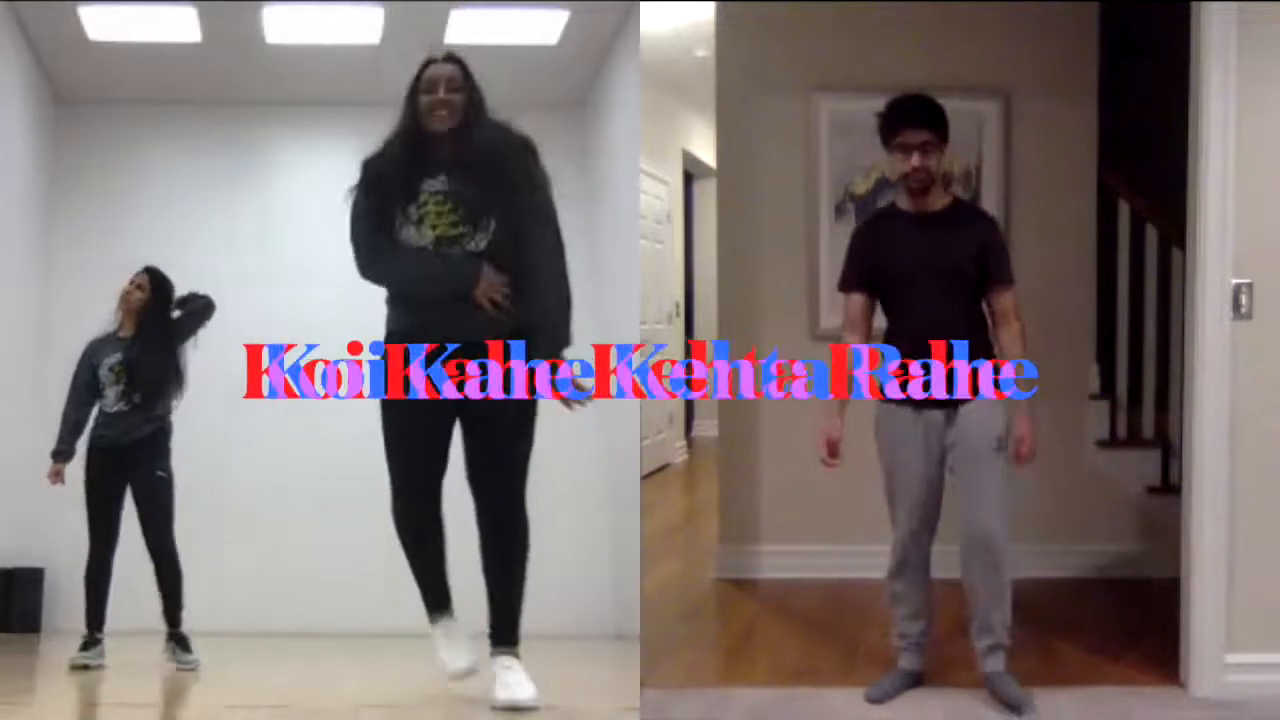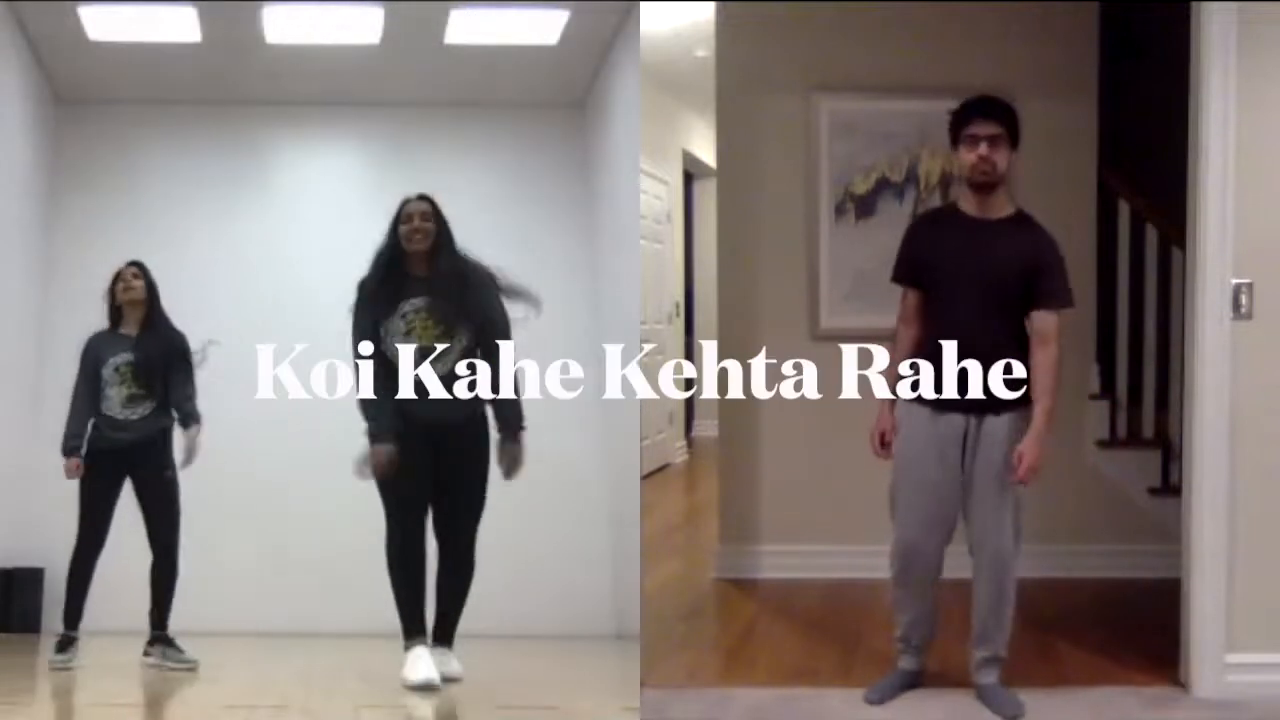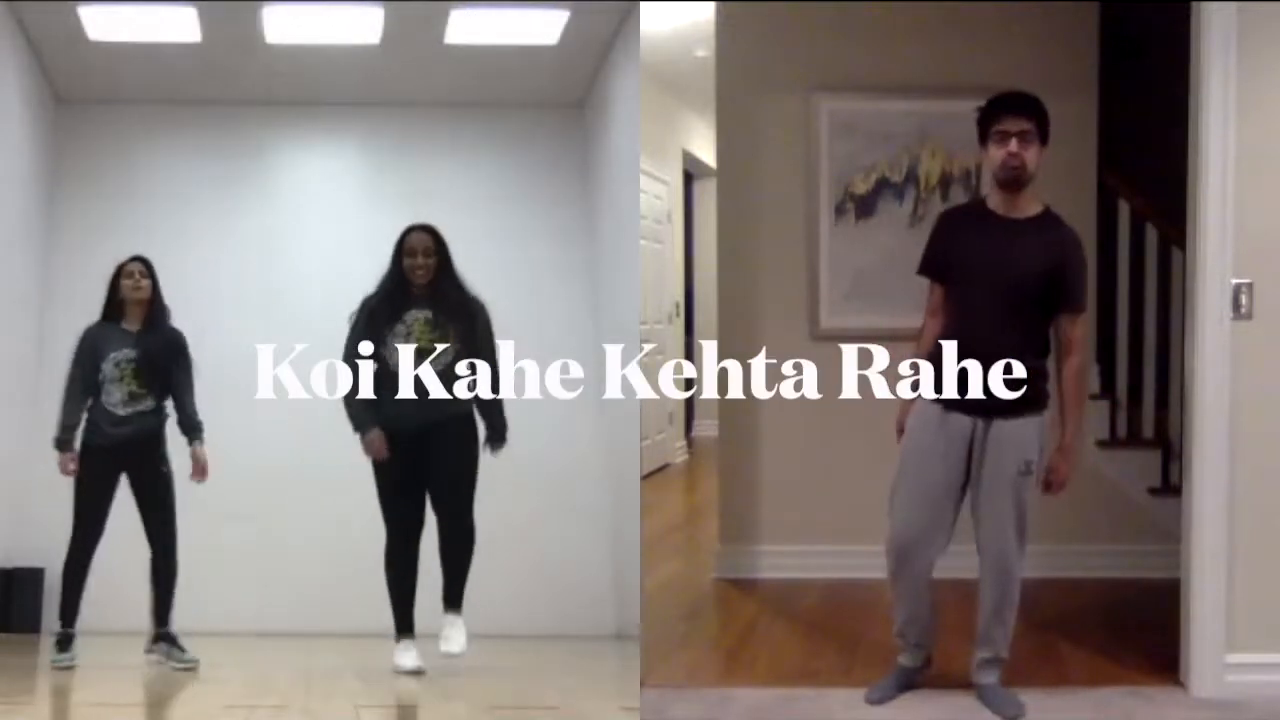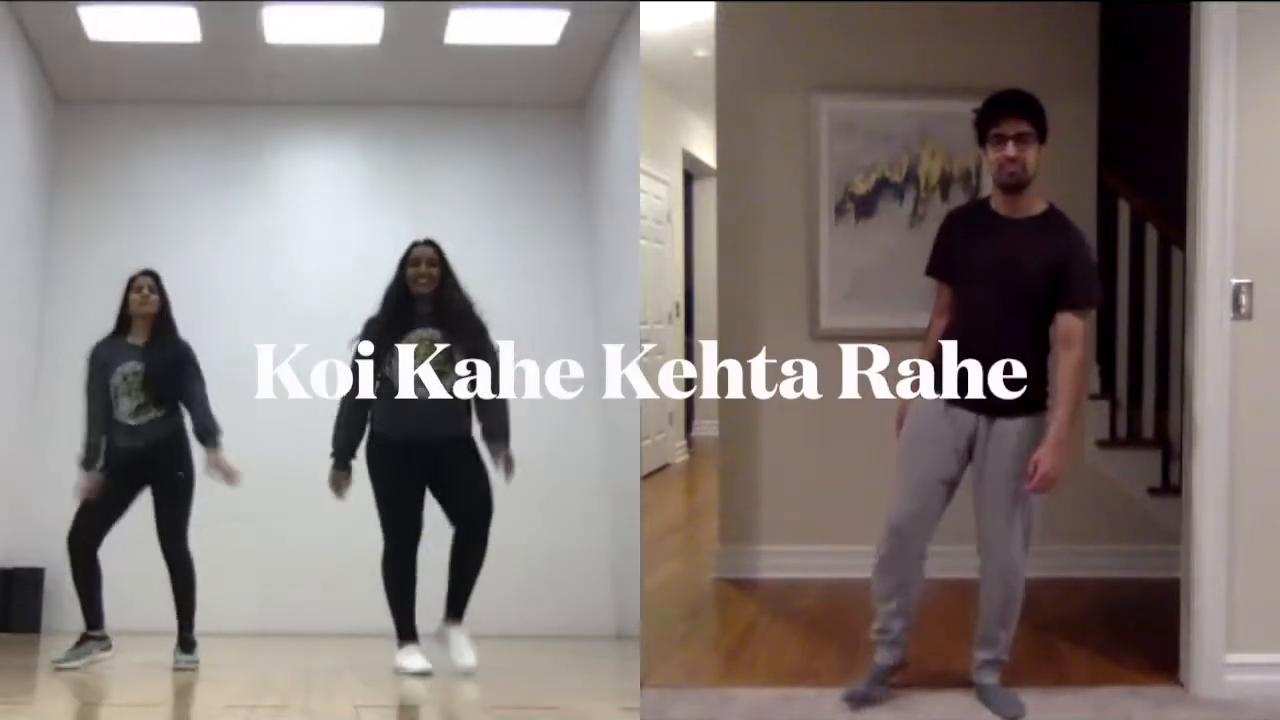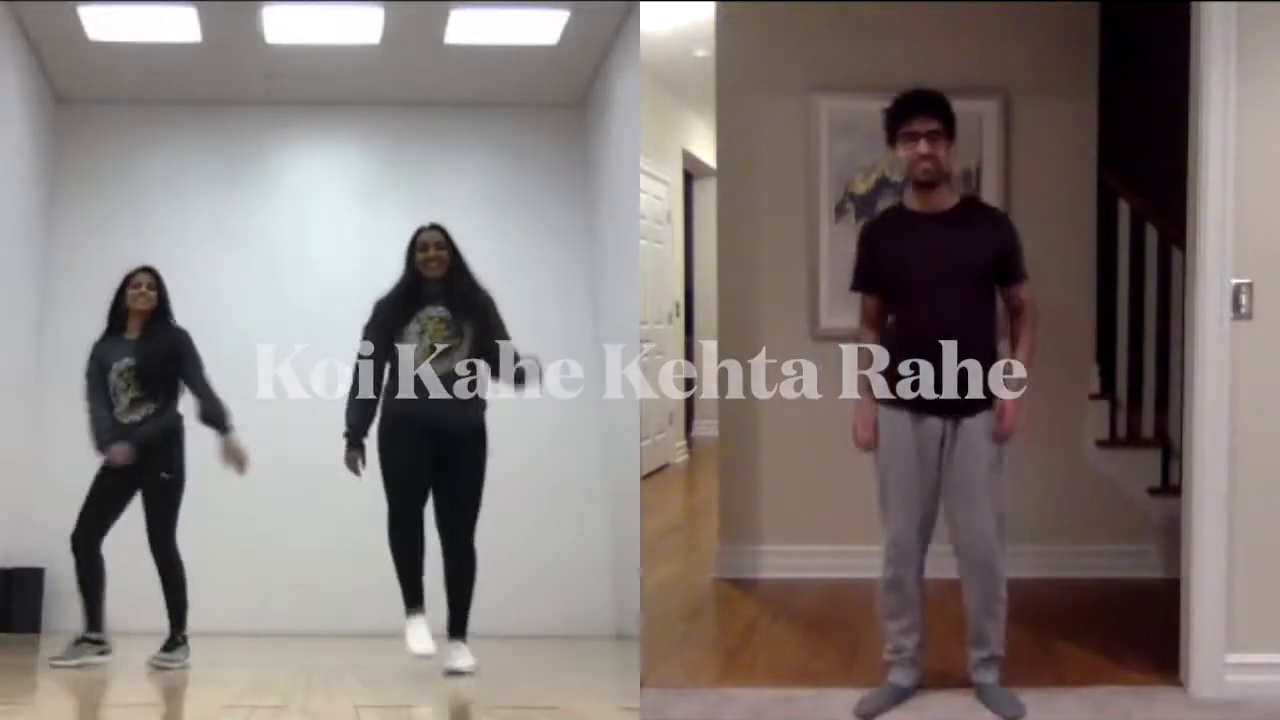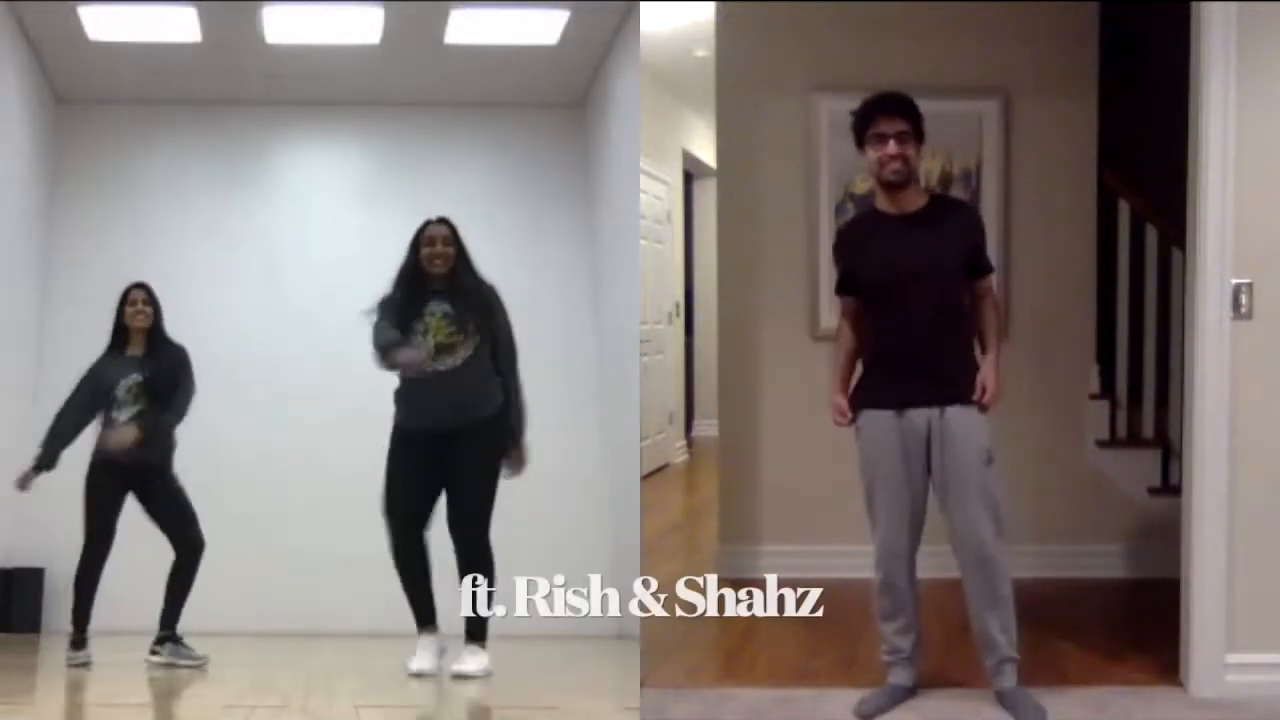
dt=0.7s
person 1, frame 1
left shoulder: (979, 228)
right shoulder: (872, 235)
left elbow: (1007, 320)
right elbow: (855, 330)
left wrist: (1022, 409)
right wrist: (834, 413)
left hip: (976, 402)
right hip: (904, 408)
left knee: (985, 533)
right knee: (909, 539)
left ankle: (994, 660)
right ankle: (909, 658)
person 1, frame 2
left shoulder: (1035, 244)
right shoulder: (926, 231)
left elbow: (1044, 342)
right elbow: (909, 324)
left wrist: (1037, 431)
right wrist: (886, 405)
left hip: (1001, 416)
right hip: (927, 410)
left knee: (997, 550)
right knee: (913, 544)
right ankle: (909, 659)
person 1, frame 3
left shoulder: (1059, 243)
right shoulder: (953, 225)
left elbow: (1071, 349)
left wrist: (1067, 442)
right wrist: (911, 395)
left hip: (1016, 419)
right hip: (941, 408)
left knee: (1001, 552)
right knee: (908, 540)
right ankle: (911, 657)
person 1, frame 4
left shoulder: (1064, 242)
right shoulder: (959, 225)
left elbow: (1070, 345)
left wrist: (1057, 438)
right wrist: (914, 391)
left hip: (1017, 416)
right hip: (944, 402)
left knee: (1005, 552)
right knee: (903, 527)
right ankle: (886, 652)
person 1, frame 5
left shoulder: (990, 225)
right shoulder: (880, 234)
left elbow: (1023, 308)
left wrist: (1013, 383)
right wrist: (861, 399)
left hip: (975, 413)
right hip: (901, 413)
left knee: (980, 548)
right knee: (902, 548)
person 1, frame 6
left shoulder: (960, 220)
right shoulder: (853, 237)
left elbow: (983, 296)
left wrist: (991, 360)
right wrist: (839, 386)
left hip: (958, 405)
right hip: (882, 409)
left knee: (980, 543)
right knee: (892, 548)
person 2, frame 1
left shoulder: (508, 163)
right shoulder: (386, 173)
left elbow: (543, 257)
right elbow: (370, 257)
left wrist: (552, 349)
right wrist: (463, 276)
left hip: (500, 352)
right hip: (412, 354)
left knee: (500, 495)
right knee: (413, 491)
left ankle: (506, 652)
right ankle: (441, 615)
person 2, frame 2
left shoulder: (471, 284)
right shoulder: (375, 290)
left elbow: (498, 356)
right elbow: (367, 366)
left wrist: (511, 430)
right wrist: (380, 436)
left hip: (463, 425)
right hip: (401, 428)
left knee: (458, 539)
right knee: (404, 523)
left ankle: (444, 642)
right ankle: (415, 645)
person 2, frame 3
left shoulder: (465, 308)
right shoulder: (376, 310)
left elbow: (488, 370)
right elbow: (355, 372)
left wrist: (496, 428)
right wrist: (366, 426)
left hip: (451, 426)
right hip: (395, 431)
left knee: (455, 513)
right knee: (402, 531)
left ankle: (453, 612)
right ankle: (404, 639)
person 2, frame 4
left shoulder: (466, 325)
right shoulder: (381, 327)
left elbow: (490, 386)
right elbow: (356, 393)
left wrist: (498, 439)
right wrist: (342, 457)
left hip: (452, 443)
right hip: (393, 447)
left knee: (475, 521)
right knee: (402, 540)
left ankle: (453, 623)
right ankle: (407, 644)
person 2, frame 5
left shoulder: (475, 306)
right shoulder: (392, 309)
left elbow: (500, 360)
right elbow: (368, 370)
left wrist: (521, 370)
right wrist: (355, 433)
left hip: (464, 430)
right hip: (406, 425)
left knee: (459, 531)
right knee: (405, 509)
left ankle: (456, 639)
right ankle: (415, 614)
person 2, frame 6
left shoulder: (481, 299)
right shoulder: (398, 303)
left elbow: (505, 363)
right elbow: (383, 340)
left wrist: (515, 435)
right wrist: (398, 355)
left hip: (477, 429)
right hip: (415, 432)
left knee: (470, 532)
right knee: (403, 525)
left ankle: (476, 646)
right ankle: (427, 635)
person 3, frame 1
left shoulder: (163, 340)
right shoulder: (97, 349)
left elbow: (203, 307)
right elbow: (77, 404)
left wrist: (172, 301)
right wrist: (61, 454)
left hip: (150, 450)
right hip: (105, 452)
left knee: (161, 544)
right knee: (100, 547)
left ankle: (177, 637)
right ankle: (94, 639)
person 3, frame 2
left shoulder: (168, 342)
right shoulder: (98, 344)
left elbow: (180, 393)
right elbow: (79, 400)
left wrist: (192, 424)
right wrist: (73, 450)
left hip: (153, 451)
right hip: (103, 452)
left knee: (165, 545)
right knee: (89, 545)
left ankle: (159, 638)
right ankle: (68, 637)
person 3, frame 3
left shoulder: (169, 339)
right shoulder: (96, 336)
left elbow: (183, 394)
right elbow: (77, 391)
left wrist: (196, 441)
right wrist: (64, 444)
left hip: (148, 448)
right hip: (98, 449)
left knee: (163, 540)
right knee: (84, 539)
left ankle: (161, 634)
right ankle: (66, 637)
person 3, frame 4
left shoulder: (177, 351)
right shoulder: (104, 352)
left elbow: (195, 400)
right elbow: (97, 412)
left wrist: (213, 449)
right wrist: (89, 467)
left hip: (169, 457)
right hip: (120, 461)
left knee: (174, 546)
right knee: (80, 539)
left ankle: (186, 641)
right ankle: (95, 635)
person 3, frame 5
left shoulder: (171, 341)
right shoulder: (103, 348)
left elbow: (200, 386)
right elbow: (97, 403)
left wrist: (224, 432)
right wrist: (110, 441)
left hip: (162, 453)
right hip: (121, 456)
left knee: (161, 543)
right knee: (84, 538)
left ankle: (178, 639)
right ankle: (94, 638)
person 3, frame 6
left shoulder: (174, 358)
right shoulder: (106, 366)
left elbow: (178, 409)
right elbow: (72, 414)
left wrist: (138, 430)
right wrist: (41, 463)
left hip: (156, 470)
right hip: (109, 469)
left knee: (191, 544)
right knee: (95, 551)
left ankle: (166, 639)
right ankle: (79, 639)
